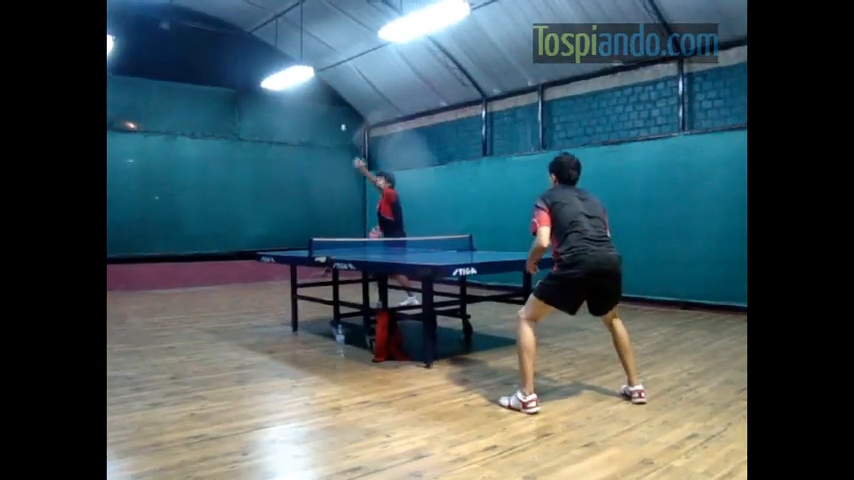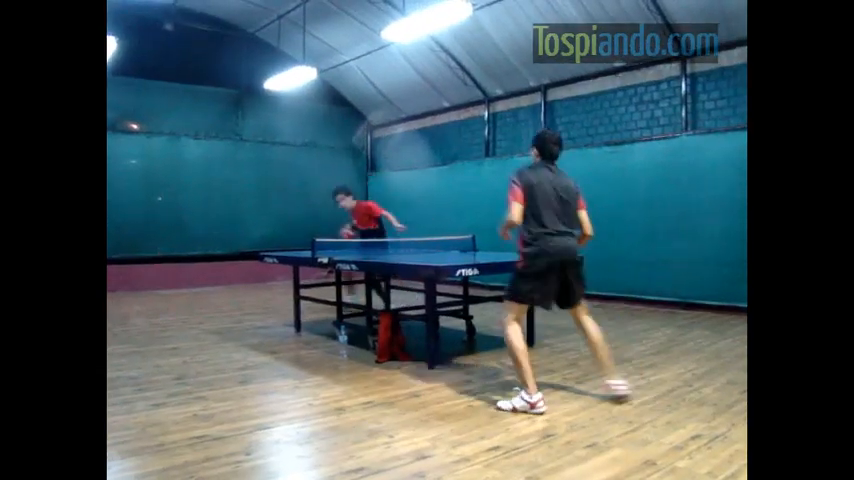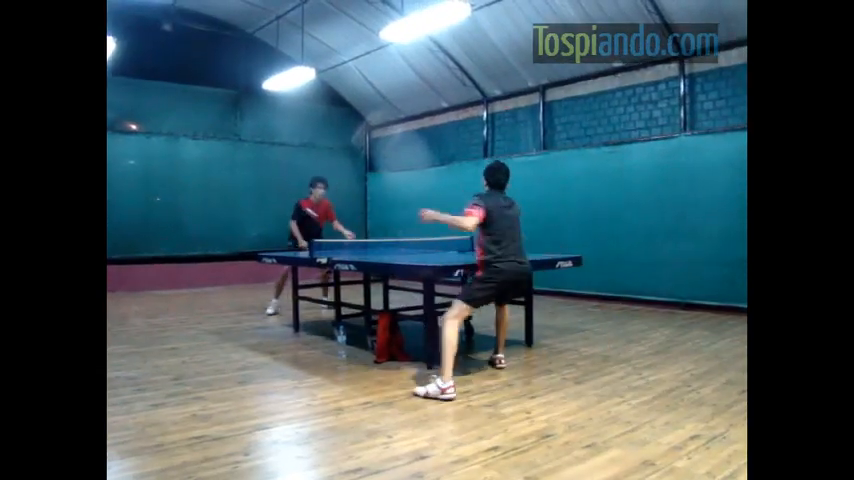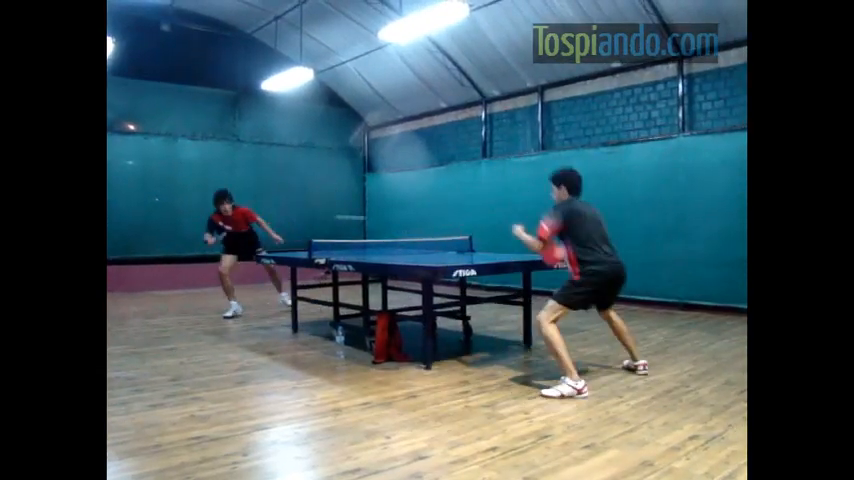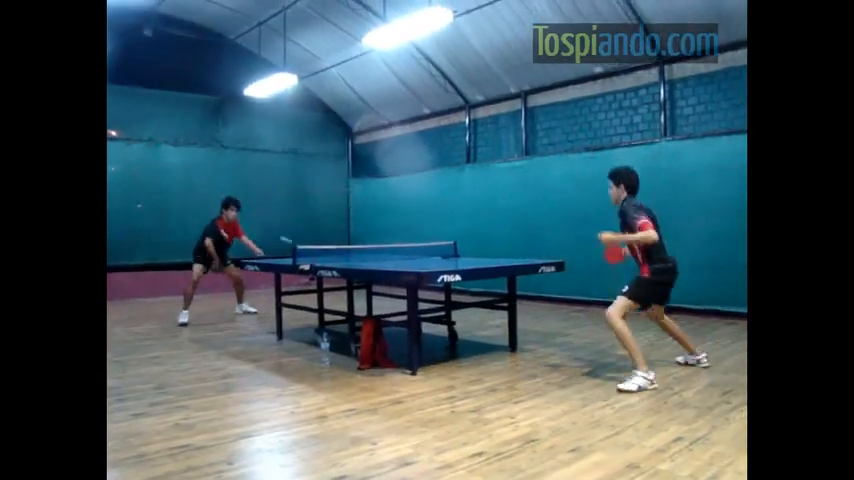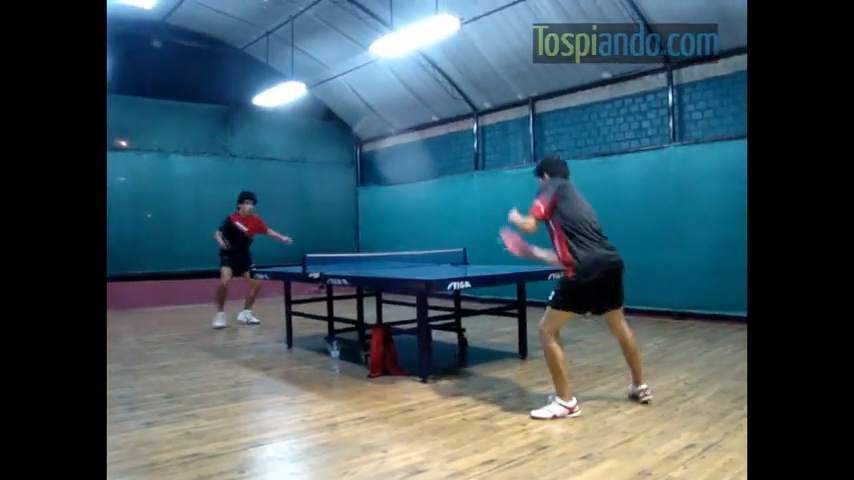
dt=0.7s
person 1, frame 1
left shoulder: (547, 198)
right shoulder: (594, 200)
left elbow: (543, 242)
left wrist: (531, 261)
left hip: (575, 265)
right hip: (610, 262)
left knee: (527, 318)
right knee: (612, 319)
left ankle: (526, 395)
right ankle: (635, 386)
person 1, frame 2
left shoulder: (523, 175)
right shoulder: (569, 183)
left elbow: (514, 218)
right elbow: (587, 231)
left wrist: (503, 228)
left hip: (538, 256)
right hip: (568, 254)
left knee: (511, 321)
right knee: (582, 317)
left ankle: (531, 395)
right ankle: (614, 380)
person 1, frame 3
left shoulder: (482, 200)
right shoulder: (513, 206)
left elbow: (469, 224)
left wrist: (437, 216)
left hip: (496, 270)
right hip: (522, 271)
left knee: (452, 318)
right knee: (500, 303)
left ankle: (444, 382)
right ankle: (498, 355)
person 1, frame 4
left shoulder: (562, 210)
right shoulder: (588, 210)
left elbow: (537, 245)
left wrist: (519, 232)
right wrist: (566, 255)
left hip: (592, 274)
right hip: (615, 270)
left knee: (545, 319)
right knee: (607, 312)
left ankle: (574, 381)
right ankle: (637, 361)
person 1, frame 5
left shoulder: (630, 208)
right shoulder: (631, 208)
left elbow: (652, 237)
left wrist: (617, 239)
right wrist: (627, 247)
left hip: (654, 273)
right hip: (664, 270)
left knee: (614, 314)
right knee: (657, 317)
left ankle: (644, 373)
right ankle: (696, 355)
person 1, frame 6
left shoulder: (552, 188)
right shoulder: (574, 196)
left elbow: (529, 225)
left wrist: (514, 218)
right wrist: (536, 252)
left hip: (585, 269)
right hip: (610, 262)
left knee: (547, 331)
right knee: (618, 326)
left ankle: (565, 401)
right ankle: (639, 387)
person 2, frame 1
left shoulder: (391, 194)
right shoulder: (384, 199)
left elbow: (379, 186)
left wrist: (363, 169)
right wrist: (378, 231)
left hip: (396, 240)
right hip: (390, 240)
left ankle: (411, 297)
right ankle: (411, 297)
person 2, frame 2
left shoulder: (366, 206)
right shoulder: (353, 213)
left elbow: (385, 214)
left wrist: (396, 224)
right wrist: (346, 231)
right ankle: (350, 298)
person 2, frame 3
left shoulder: (327, 205)
right shoulder: (301, 204)
left elbow: (334, 222)
right elbow: (293, 223)
left wrist: (345, 232)
right wrist: (300, 240)
right hip: (299, 243)
left knee: (326, 270)
right knee: (286, 270)
left ankle: (325, 299)
right ankle: (275, 302)
person 2, frame 4
left shoulder: (242, 211)
right shoulder: (214, 218)
left elbow: (258, 219)
right elbow: (207, 235)
left wrist: (273, 234)
right wrist: (209, 239)
left hip: (251, 243)
right hip: (231, 247)
left knee: (270, 267)
right knee: (222, 271)
left ankle: (282, 295)
right ankle: (234, 305)
person 2, frame 5
left shoulder: (235, 224)
right shoulder: (216, 224)
left elbow: (243, 238)
right elbow: (207, 243)
left wrist: (256, 249)
right wrist: (216, 260)
left hip: (220, 255)
right hip: (203, 254)
left knee: (238, 278)
right knee: (195, 279)
left ankle: (241, 305)
right ankle: (184, 313)
person 2, frame 6
left shoulder: (255, 220)
right shoulder: (231, 218)
left elbow: (268, 231)
right elbow: (218, 233)
left wrist: (282, 237)
right wrist: (220, 241)
left hip: (244, 257)
right hip: (228, 256)
left knee: (256, 284)
right knee: (224, 283)
left ankle: (245, 313)
right ankle: (220, 314)
